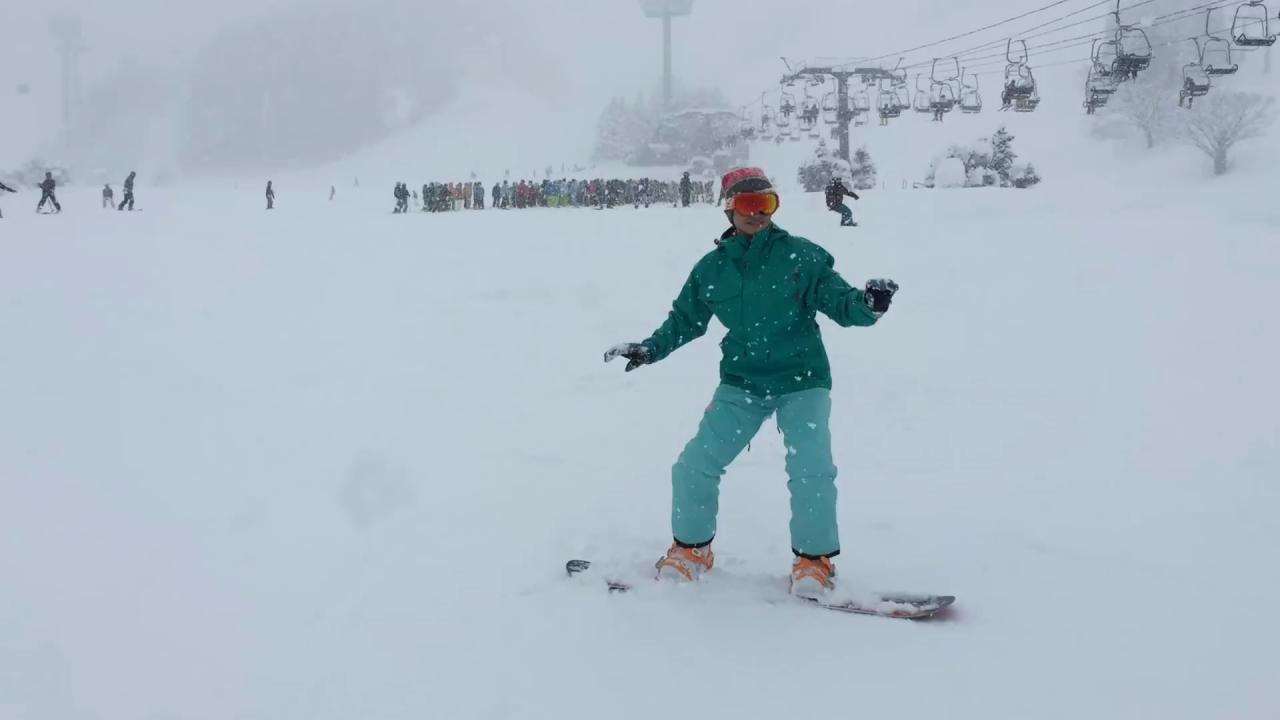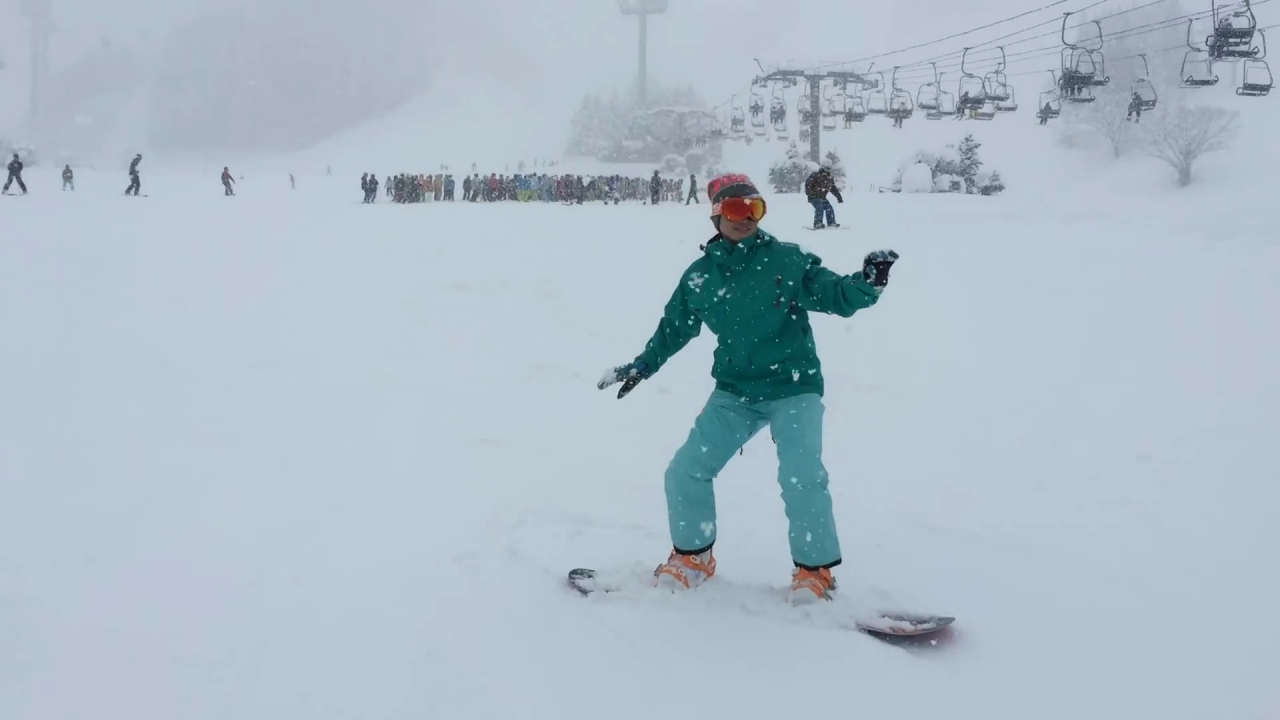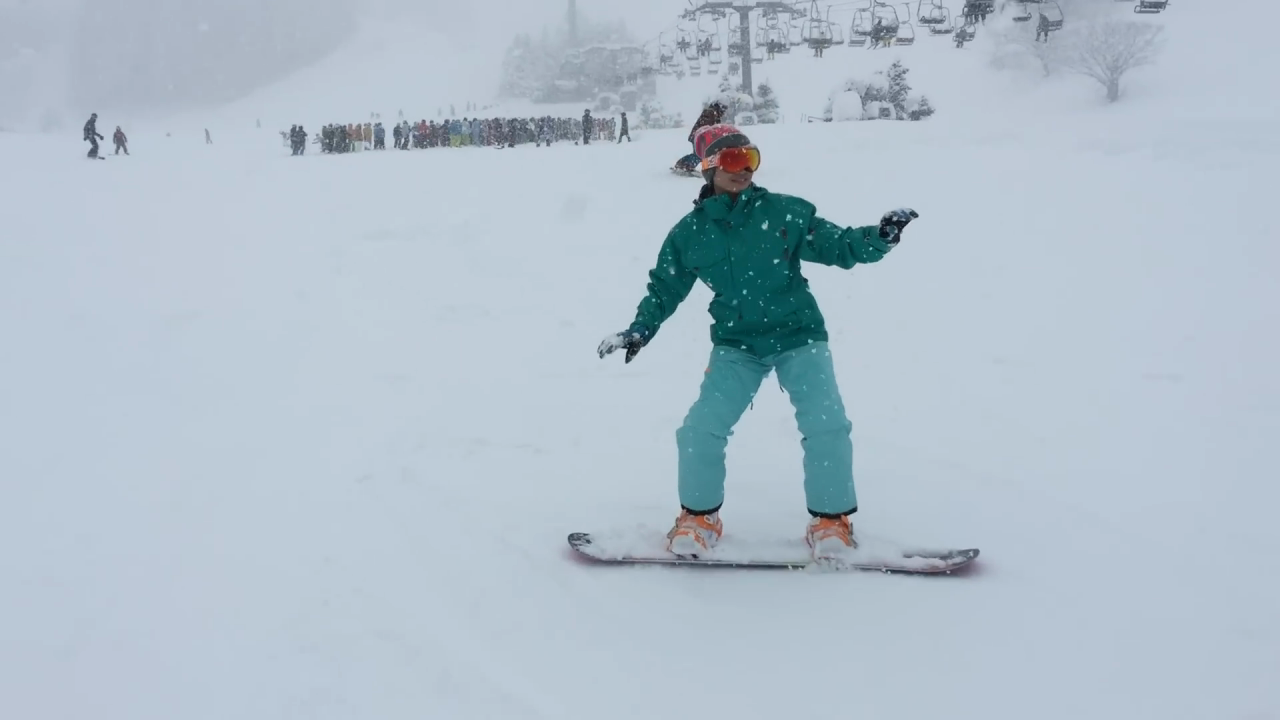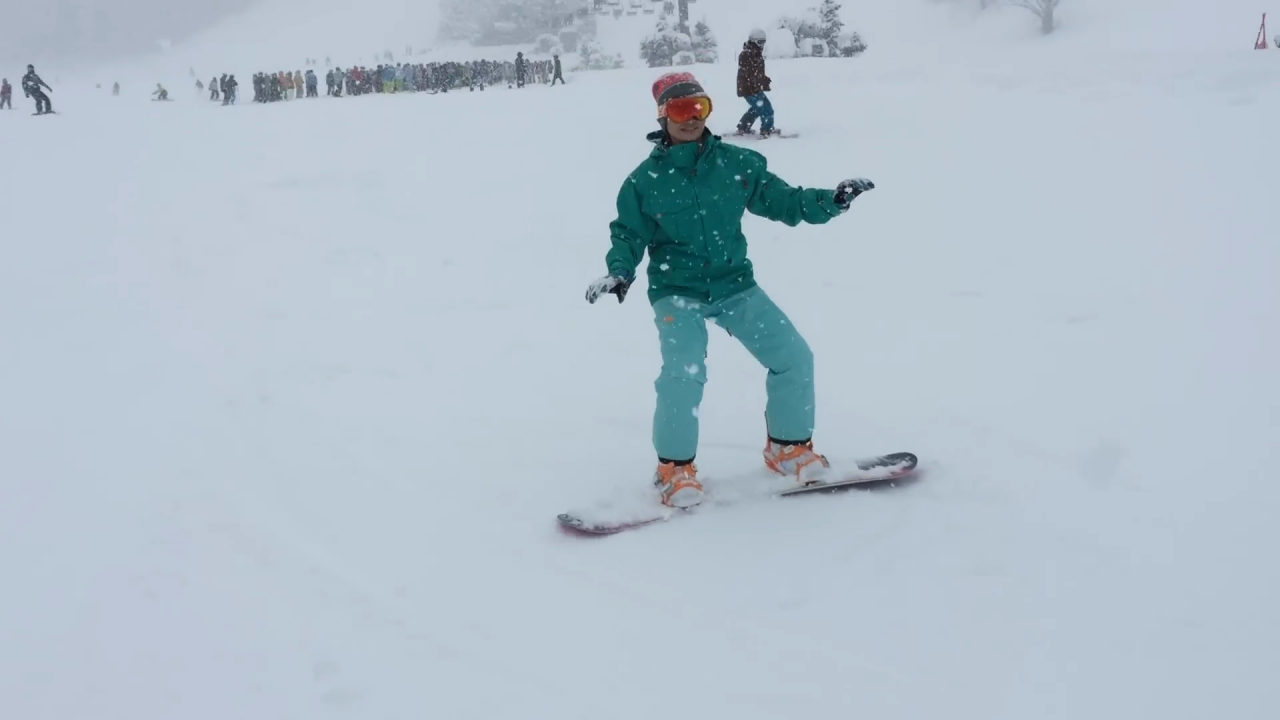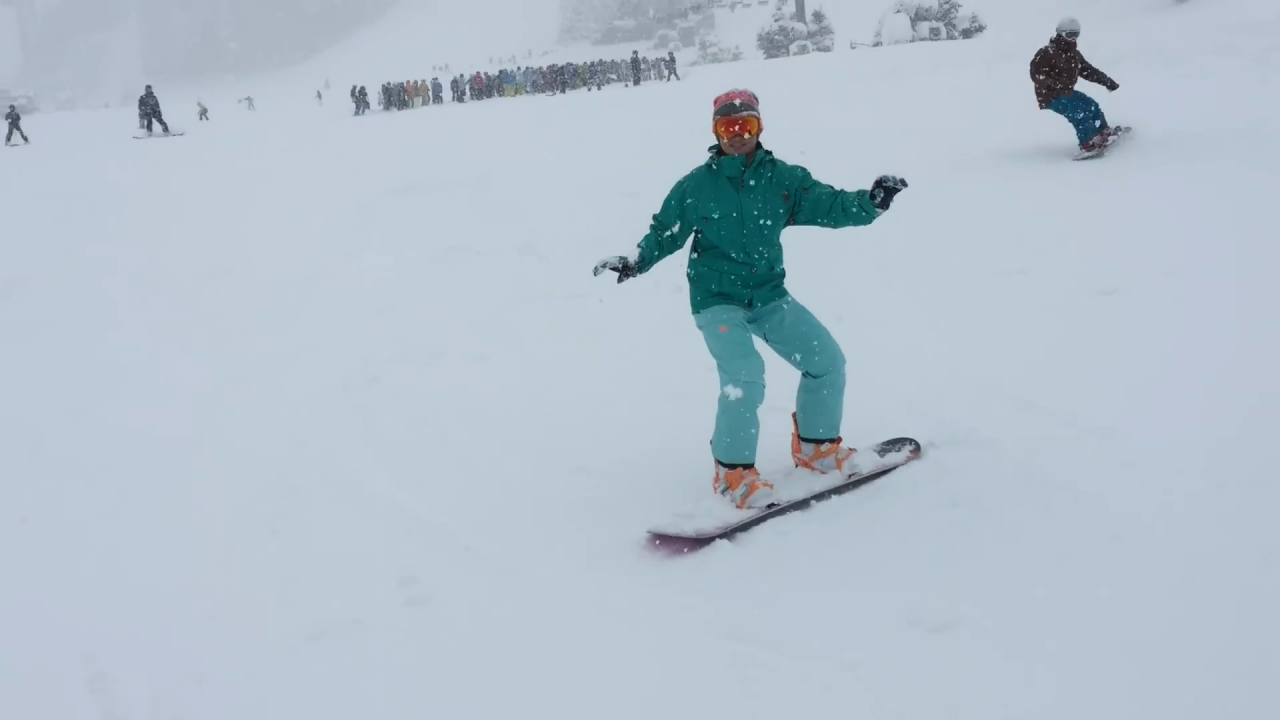
dt=1s
person 1, frame 1
left shoulder: (802, 256)
right shoulder: (712, 267)
left elbow: (839, 302)
right elbow: (685, 319)
left wrist: (868, 303)
right wrist: (651, 348)
left hip: (802, 381)
right hip: (741, 383)
left knee: (811, 469)
right knee: (694, 467)
left ankle: (813, 560)
right ankle: (691, 549)
person 1, frame 2
left shoulder: (789, 261)
right shoulder: (700, 275)
left elbow: (836, 294)
right elbow: (675, 327)
left wrist: (869, 281)
right wrist: (642, 366)
left hip: (793, 387)
right hip: (734, 391)
left knee: (801, 477)
right knee: (686, 471)
left ankle: (813, 571)
right ankle: (692, 556)
person 1, frame 3
left shoulder: (786, 212)
right shoulder: (689, 233)
left elbow: (837, 246)
right elbow: (665, 288)
left wrist: (880, 237)
right wrist: (641, 329)
left hip: (798, 336)
right hip: (736, 344)
left knee: (826, 424)
right knee: (701, 429)
left ankle: (829, 518)
right ankle: (698, 517)
person 1, frame 4
left shoulder: (737, 162)
right shoulder: (645, 179)
left elbow: (782, 201)
right elbow: (628, 234)
left wrist: (832, 201)
right wrist: (620, 272)
left hip: (735, 284)
right hip: (677, 292)
left knee: (793, 356)
right knee: (683, 372)
left ankle: (789, 447)
right ankle: (674, 467)
person 1, frame 5
left shoulder: (784, 177)
right shoulder: (695, 186)
left elbow: (830, 206)
right elbow: (665, 232)
left wrist: (872, 202)
right wrist: (637, 260)
left hip: (770, 296)
right hip: (717, 300)
left knee: (827, 360)
right knee: (744, 377)
left ankle: (816, 445)
right ankle: (733, 470)
